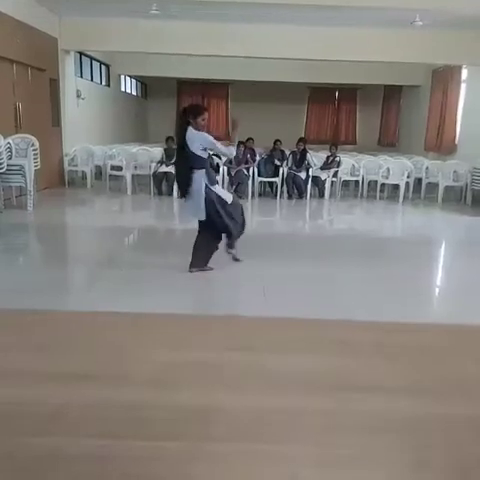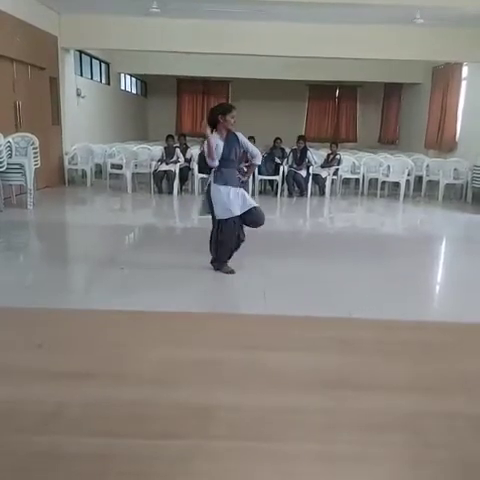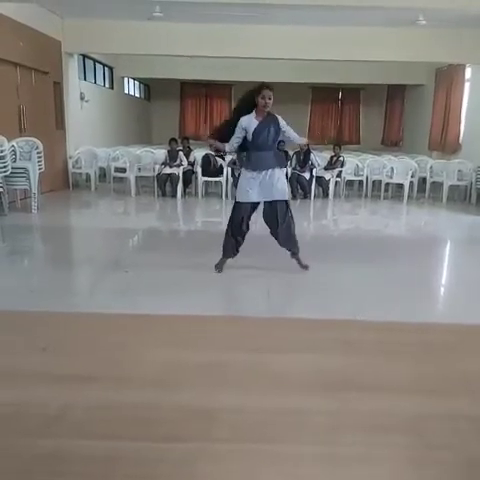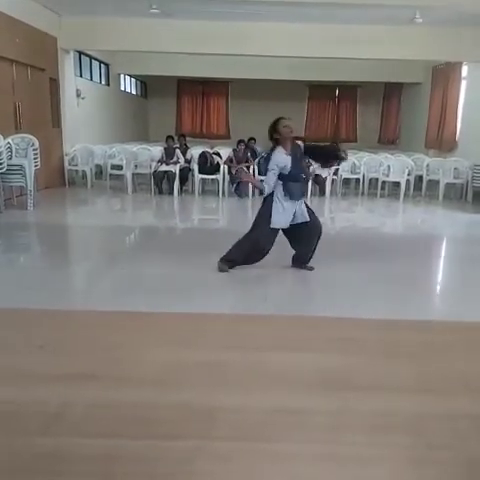
dt=1s
person 1, frame 1
left shoulder: (187, 135)
right shoulder: (199, 136)
right elbow: (229, 153)
left hip: (198, 184)
right hip: (204, 184)
left knee: (209, 227)
right knee: (235, 210)
left ankle: (198, 263)
right ankle: (231, 245)
person 1, frame 2
left shoulder: (237, 137)
right shoulder: (212, 140)
left elbow: (256, 155)
right elbow: (213, 163)
left wrist: (247, 175)
right wrist: (209, 140)
left hip: (236, 186)
right hip: (219, 187)
left knee: (257, 218)
right knee: (228, 227)
right ankle: (219, 262)
person 1, frame 3
left shoulder: (277, 121)
right shoulder: (245, 120)
left elbow: (295, 138)
right elbow: (230, 147)
left wrist: (309, 142)
right wrist: (212, 142)
left hip: (273, 171)
right hip: (252, 173)
left knee: (281, 214)
right knee: (240, 214)
left ankle: (294, 252)
right ankle: (227, 254)
person 1, frame 4
left shoulder: (297, 147)
right shoulder: (278, 156)
right elbow: (268, 187)
right wrist: (253, 181)
left hip: (297, 200)
right hip: (279, 200)
left knee: (314, 228)
right knee: (260, 235)
left ankle: (300, 261)
right ankle: (226, 261)
